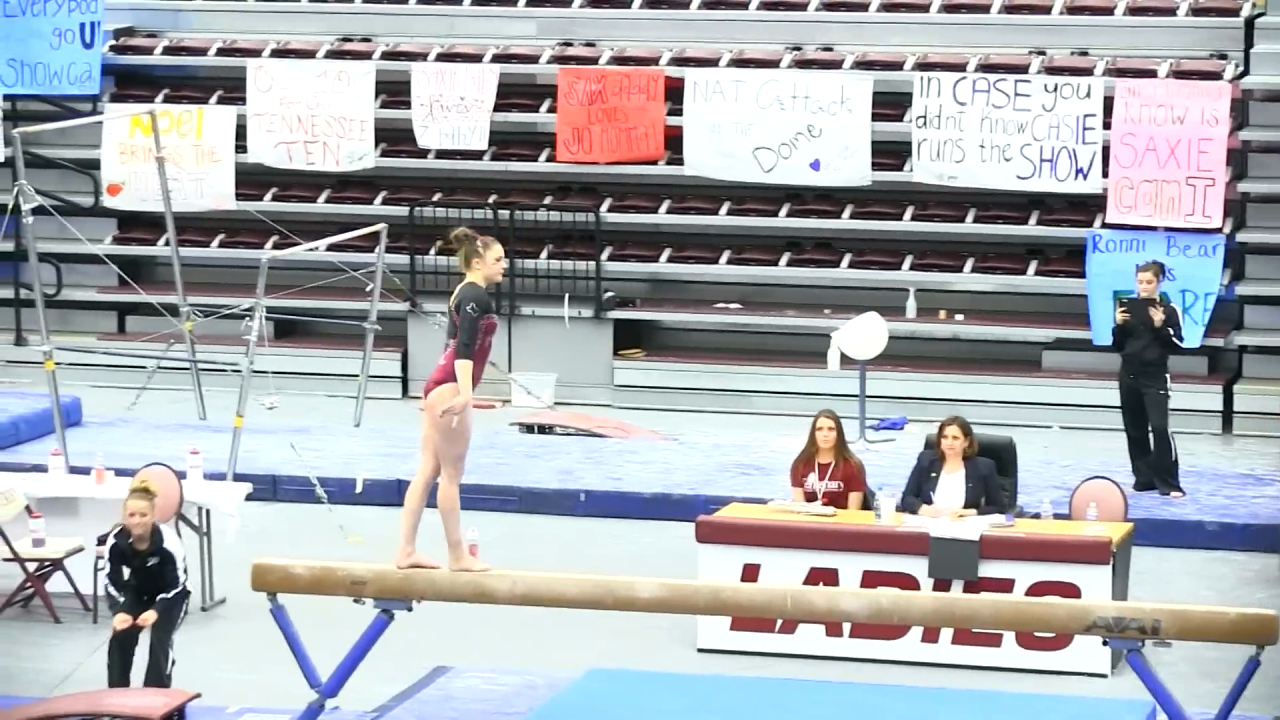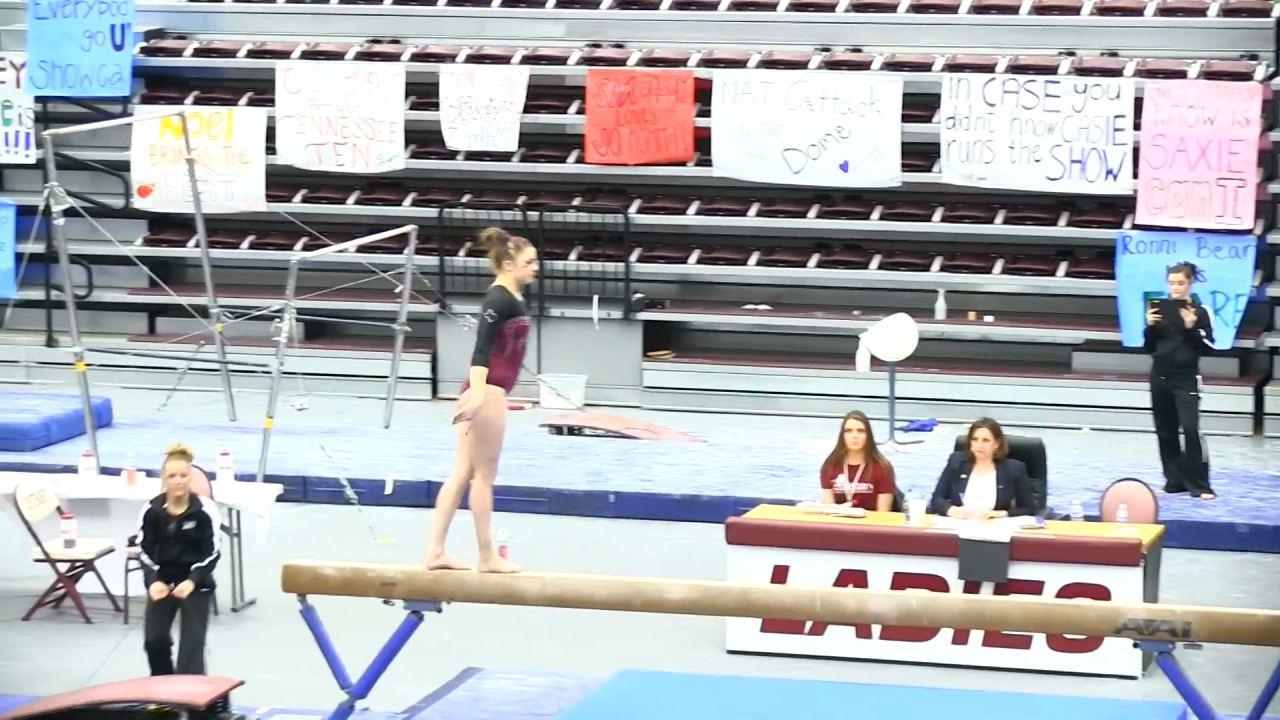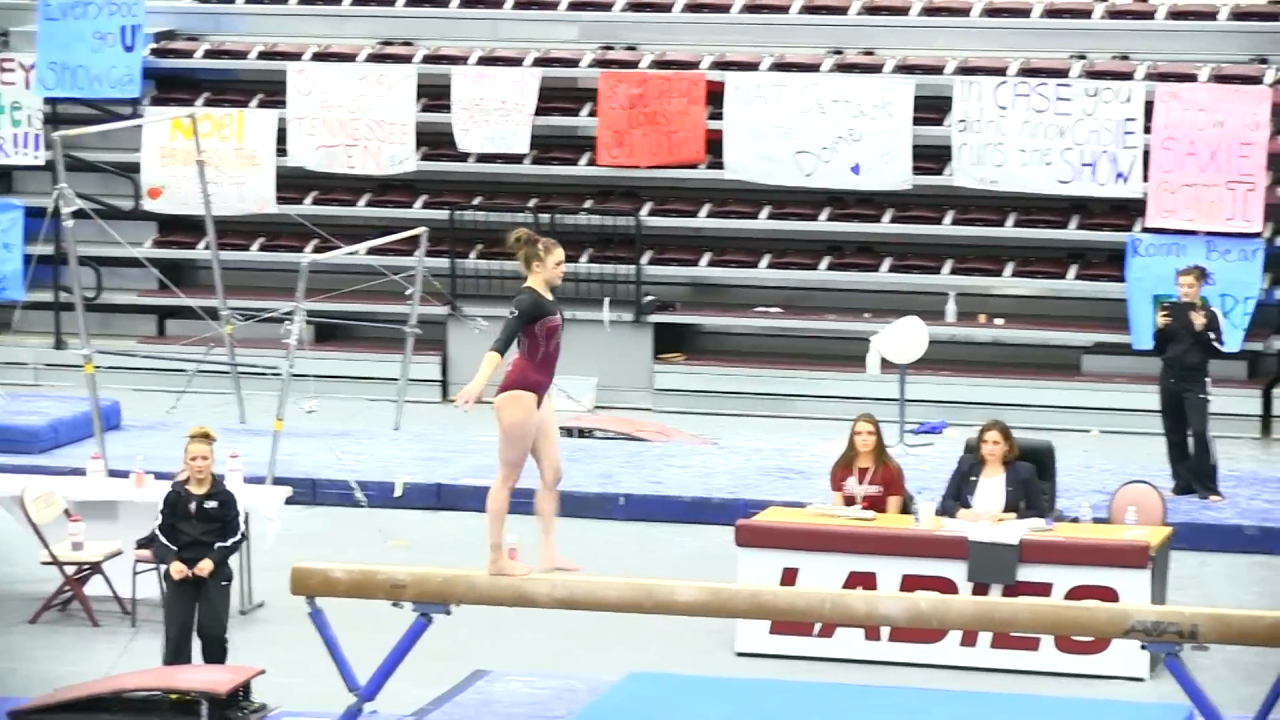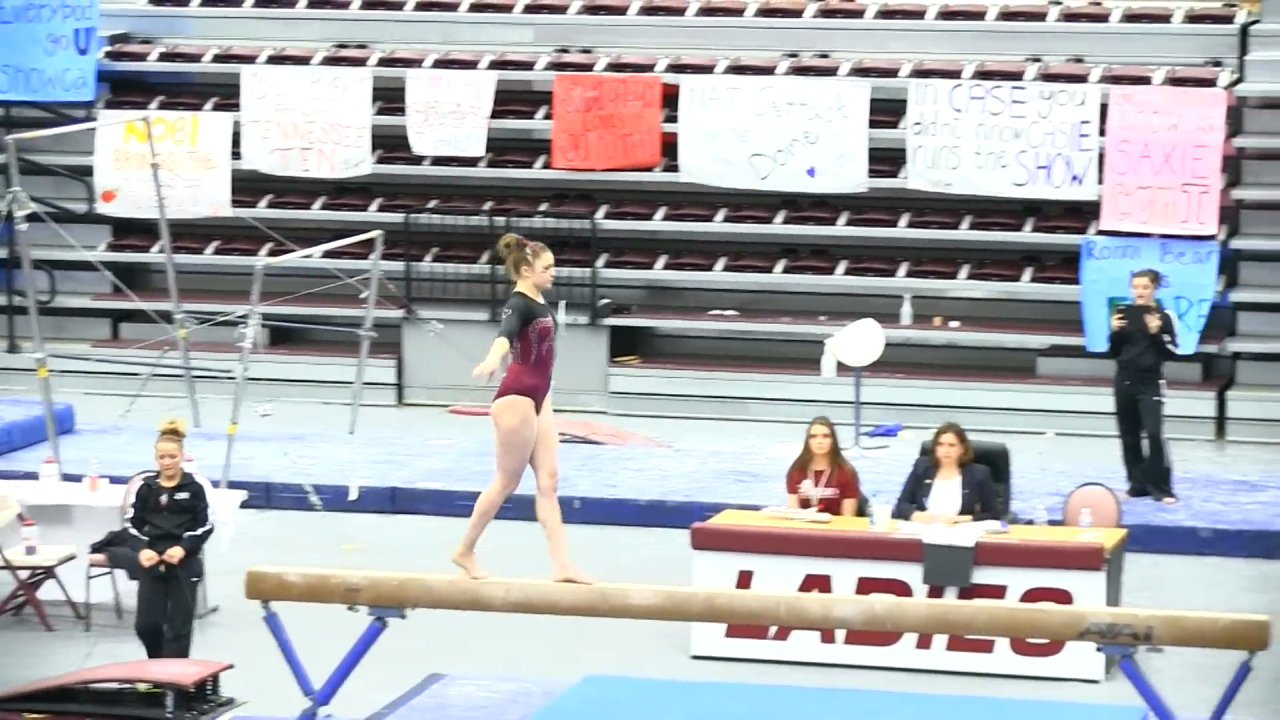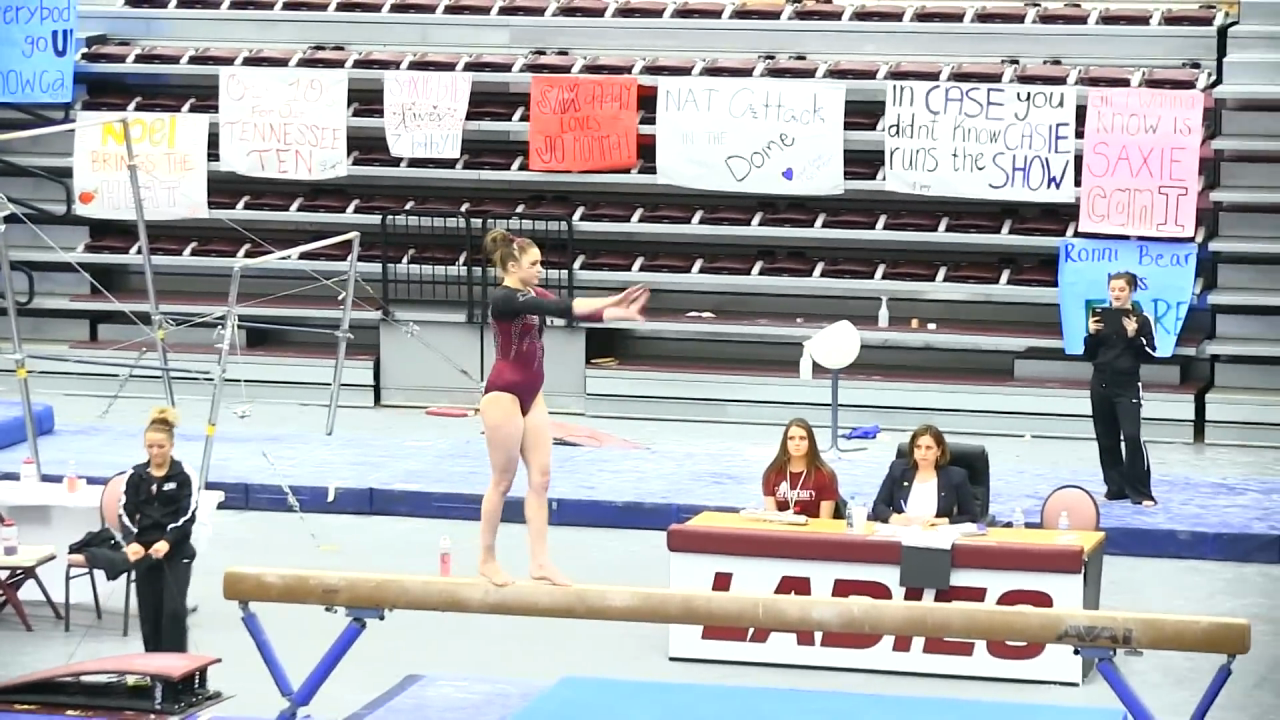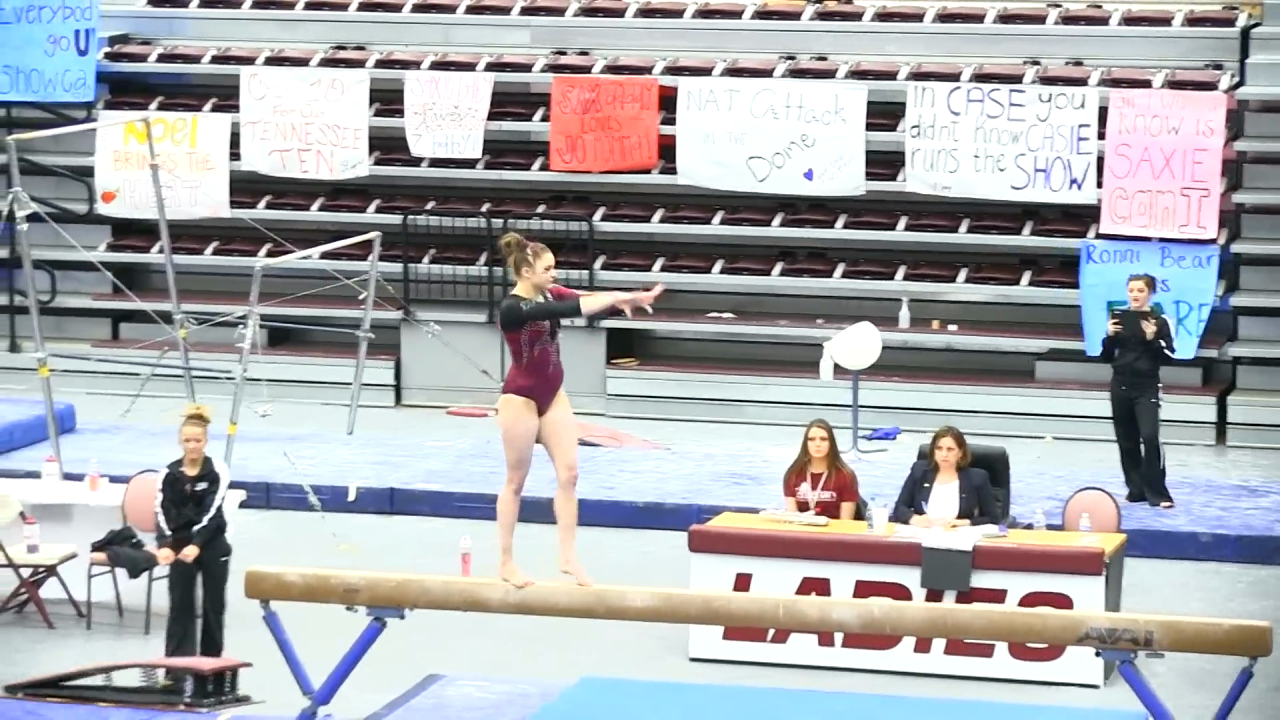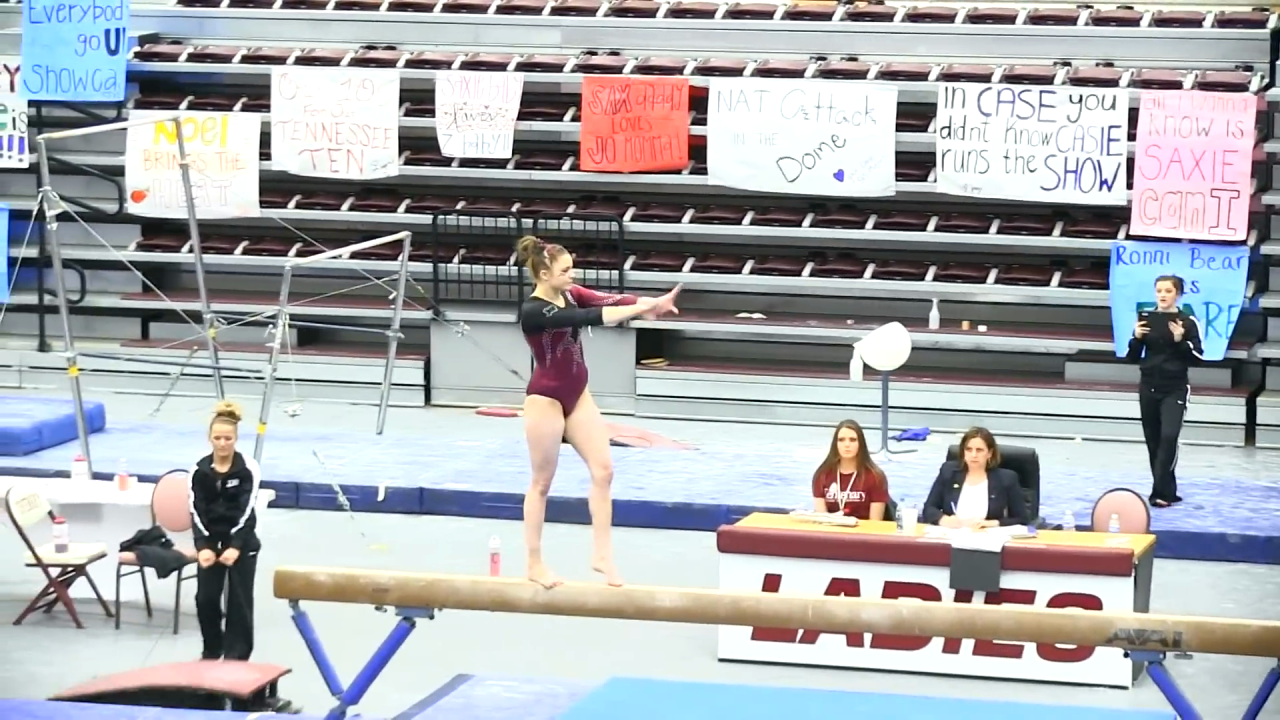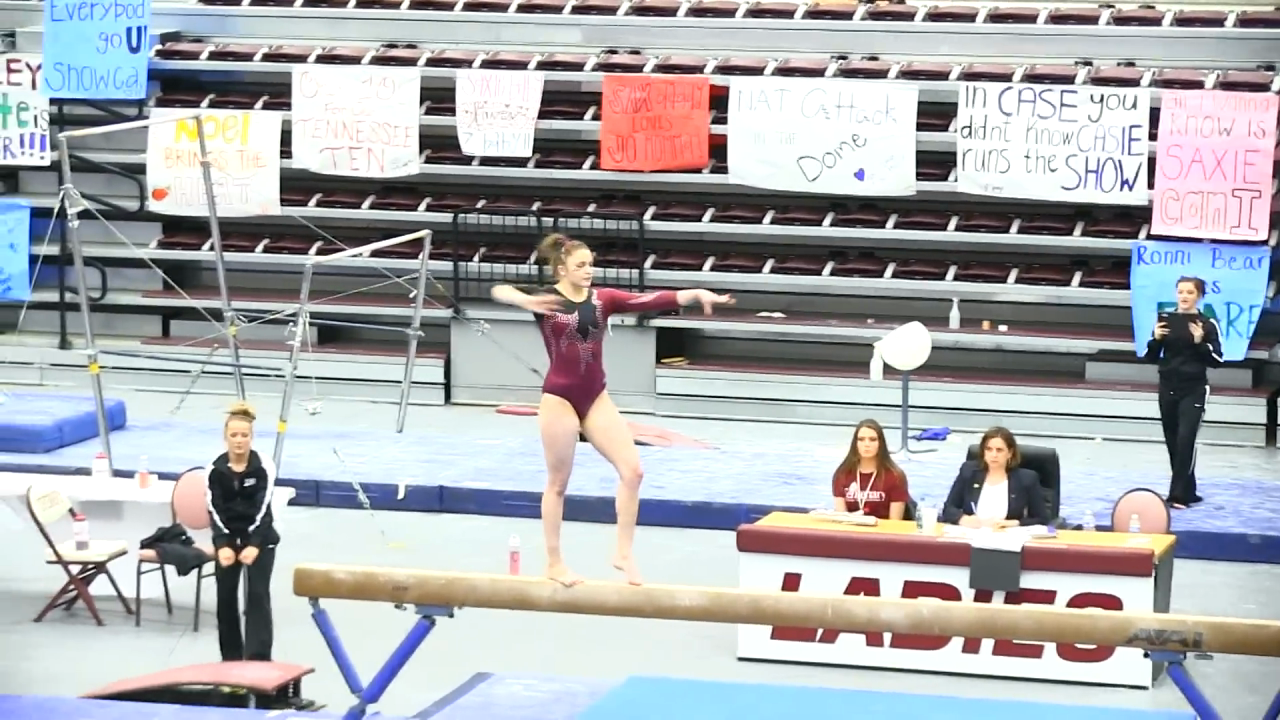
dt=0.3s
person 1, frame 1
left shoulder: (466, 292)
right shoulder: (475, 296)
right elbow: (464, 346)
right wrist: (465, 392)
left hip: (442, 385)
right hip: (451, 386)
left knee: (428, 471)
right knee: (451, 474)
left ankle: (407, 550)
right ankle: (458, 555)
person 1, frame 2
left shoulder: (511, 296)
right shoulder: (500, 300)
right elbow: (482, 350)
right wrist: (477, 397)
left hip: (488, 391)
right hip: (487, 391)
left knee: (463, 473)
right knee: (485, 475)
left ankle: (436, 550)
right ankle: (487, 557)
person 1, frame 3
left shoulder: (544, 297)
right shoulder: (526, 300)
right elbow: (501, 343)
right wrist: (478, 382)
left hip: (535, 394)
right hip: (517, 394)
left knee: (552, 474)
right knee: (508, 476)
left ankle: (549, 552)
right ankle: (497, 557)
person 1, frame 4
left shoulder: (538, 301)
right shoulder: (519, 304)
right elbow: (506, 332)
right wrist: (493, 358)
left hip: (538, 399)
right hip: (516, 399)
left knee: (549, 483)
right knee: (506, 483)
left ankle: (562, 564)
right ankle: (464, 551)
person 1, frame 5
left shoulder: (533, 294)
right shoulder: (504, 299)
left elbow: (574, 311)
right elbow: (558, 308)
left wrist: (619, 311)
right wrist: (608, 303)
left hip: (531, 396)
right hip: (503, 396)
left knee: (540, 479)
right knee: (502, 482)
left ankle: (540, 561)
right ankle: (487, 559)
person 1, frame 6
left shoulder: (549, 293)
right shoulder: (512, 308)
left elbow: (582, 301)
right elbow: (568, 309)
left wrist: (629, 299)
right wrist: (619, 298)
left hip: (553, 396)
right hip: (520, 399)
left knee: (568, 473)
right knee: (515, 481)
left ankle: (568, 556)
right ankle: (506, 562)
person 1, frame 7
left shoulder: (572, 295)
right shoulder: (534, 311)
left elbow: (612, 300)
right elbow: (589, 317)
left wrist: (651, 300)
right wrist: (639, 308)
left hip: (578, 395)
right hip: (546, 399)
left knee: (603, 470)
right knee: (541, 482)
left ankle: (602, 554)
right ankle: (534, 563)
person 1, frame 8
left shoulder: (601, 298)
right shoulder: (546, 298)
left elbow: (649, 302)
right elbow: (502, 291)
left wrist: (696, 294)
right wrist: (524, 300)
left hip: (596, 397)
right hip: (560, 398)
left knee: (632, 471)
right knee: (558, 483)
left ankle: (623, 554)
right ankle: (554, 562)
person 2, frame 1
left shoulder: (168, 541)
right shoulder: (117, 541)
left elbow: (177, 584)
right elbow: (112, 581)
left wrist: (155, 611)
right wrist: (118, 611)
left hip: (168, 596)
right hip: (136, 592)
left knee: (160, 643)
right knee: (120, 638)
person 2, frame 2
left shoulder: (205, 510)
right shoulder: (151, 510)
left elbow: (212, 553)
right elbow: (145, 551)
left wrist: (192, 581)
right wrist: (153, 581)
left hip: (197, 582)
right hip: (163, 579)
left knee: (192, 639)
right knee: (154, 639)
person 2, frame 3
left shoulder: (225, 495)
right shoulder: (174, 494)
left elbow: (236, 535)
right elbow: (162, 533)
left wrist: (213, 560)
right wrist: (171, 561)
left hip: (214, 571)
right hip: (180, 570)
left knee: (212, 631)
right knee: (176, 632)
person 2, frame 4
left shoulder: (197, 486)
right shoulder: (144, 487)
left elbow: (206, 526)
right elbow: (132, 524)
left wrist: (183, 547)
right wrist: (142, 549)
left hip: (185, 565)
right hip: (151, 564)
left knee: (178, 628)
right knee: (146, 625)
person 2, frame 5
left shoulder: (184, 475)
right shoulder: (136, 476)
left elbow: (187, 515)
right elbow: (126, 513)
left wrist: (167, 541)
right wrist: (131, 542)
left hip: (177, 552)
right hip: (145, 551)
left knee: (173, 609)
right knee: (149, 611)
person 2, frame 6
left shoulder: (218, 471)
right shoulder: (170, 474)
left elbow: (212, 512)
right elbow: (163, 512)
left wrist: (197, 545)
right wrist: (163, 545)
left hip: (212, 546)
right hip: (180, 546)
left knee: (212, 605)
right knee: (179, 605)
person 2, frame 7
left shoulder: (248, 468)
right shoulder: (200, 470)
left elbow: (247, 511)
right elbow: (196, 511)
left wrist: (236, 546)
right wrist: (202, 546)
left hip: (242, 543)
right hip: (211, 542)
left knee: (239, 602)
right knee: (206, 598)
left ankle: (236, 660)
right ankle: (212, 652)
person 2, frame 8
left shoulder: (264, 466)
right shoulder: (216, 469)
left elbow: (263, 509)
right elbow: (215, 510)
left wrist: (254, 544)
right wrist: (222, 545)
left hip: (260, 539)
right hip: (228, 538)
left knee: (258, 595)
right knee: (226, 596)
left ankle: (258, 657)
right ankle: (231, 656)
person 3, frame 1
left shoulder: (1168, 310)
right shoulder: (1128, 307)
left elbow: (1177, 345)
right elbow: (1118, 346)
left wrist: (1160, 327)
right wrist: (1118, 325)
left hip: (1155, 377)
right hip: (1129, 376)
left knee: (1160, 427)
right knee: (1135, 429)
left ankle: (1169, 482)
right ankle: (1144, 477)
person 3, frame 2
left shoulder: (1199, 311)
right shoulder: (1160, 309)
left elbow: (1208, 347)
right elbow: (1149, 347)
left wrist: (1191, 328)
right wrist: (1150, 326)
left hip: (1186, 378)
right hip: (1160, 377)
left knee: (1191, 429)
right knee: (1165, 431)
left ankle: (1199, 484)
right ankle: (1175, 479)
person 3, frame 3
left shoulder: (1209, 314)
right shoulder: (1170, 312)
left elbow: (1217, 350)
right elbow: (1159, 350)
left wrist: (1201, 331)
right wrist: (1159, 329)
left hip: (1195, 381)
right hip: (1170, 379)
left knee: (1199, 431)
right knee: (1174, 433)
left ankle: (1207, 486)
right ankle: (1183, 481)
person 3, frame 4
left shoulder: (1163, 317)
right shoulder: (1124, 314)
left elbow: (1171, 352)
right elbow: (1114, 352)
left wrist: (1156, 333)
right wrist: (1115, 332)
left hip: (1149, 383)
right hip: (1124, 381)
left knee: (1154, 433)
right knee: (1129, 435)
left ankle: (1161, 487)
right ankle: (1138, 483)
person 3, frame 5
left shoulder: (1140, 320)
right shoulder: (1100, 316)
left elbow: (1149, 354)
right elbow: (1090, 355)
left wrist: (1133, 337)
right wrist: (1091, 334)
left hip: (1127, 386)
right hip: (1100, 384)
left knee: (1132, 436)
right knee: (1106, 438)
left ankle: (1140, 491)
right ankle: (1116, 486)
person 3, frame 6
left shoulder: (1159, 321)
right shoulder: (1118, 318)
left elbow: (1168, 356)
right elbow: (1107, 357)
left wrist: (1152, 339)
right wrist: (1109, 337)
left hip: (1146, 387)
right hip: (1120, 386)
left knee: (1150, 437)
right knee: (1126, 440)
left ankle: (1158, 492)
right ankle: (1136, 488)
person 3, frame 7
left shoulder: (1187, 322)
right shoulder: (1146, 319)
left elbow: (1197, 357)
right elbow: (1133, 358)
left wrist: (1180, 340)
right wrist: (1136, 338)
left hip: (1175, 389)
right hip: (1148, 387)
left knee: (1168, 437)
right knee: (1153, 440)
left ankle: (1161, 492)
right ankle: (1167, 490)
person 3, frame 8
left shoulder: (1207, 324)
right shoulder: (1166, 320)
left elbow: (1217, 360)
right elbow: (1151, 358)
left wrist: (1199, 343)
right wrist: (1156, 339)
left hip: (1193, 390)
right hip: (1167, 388)
left knee: (1185, 440)
right knee: (1173, 442)
left ankle: (1179, 494)
right ankle: (1187, 491)
